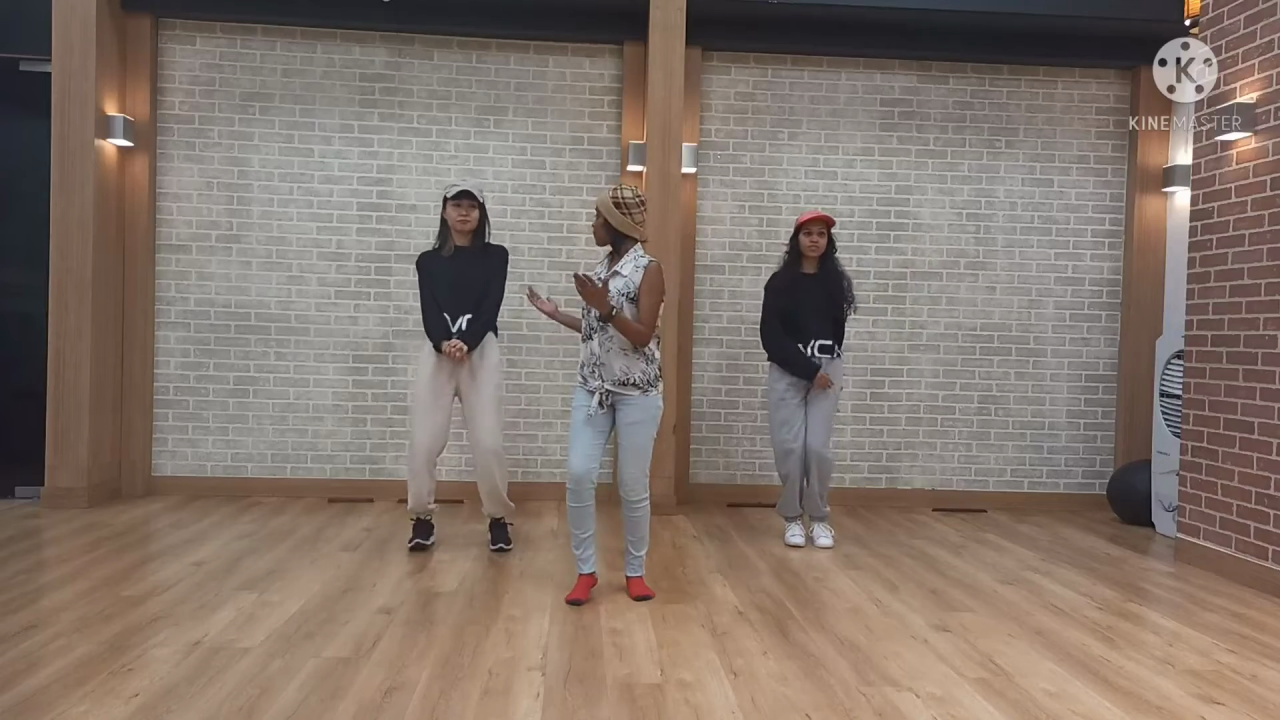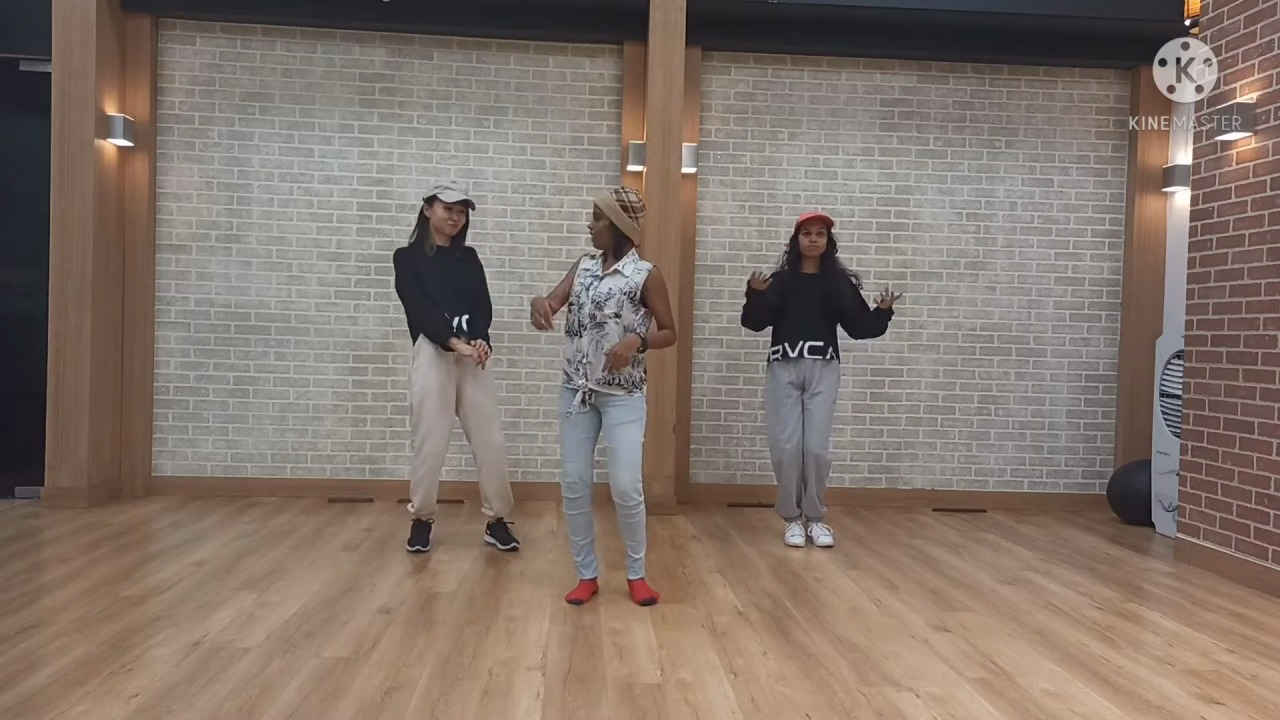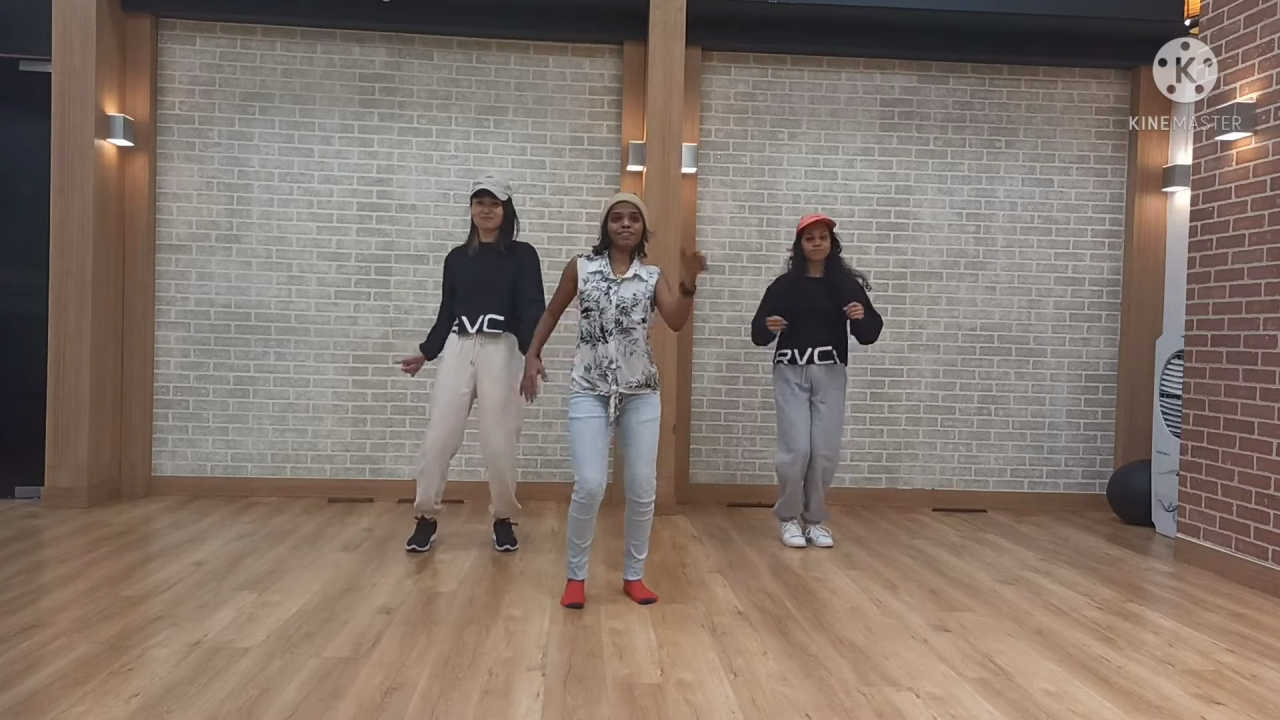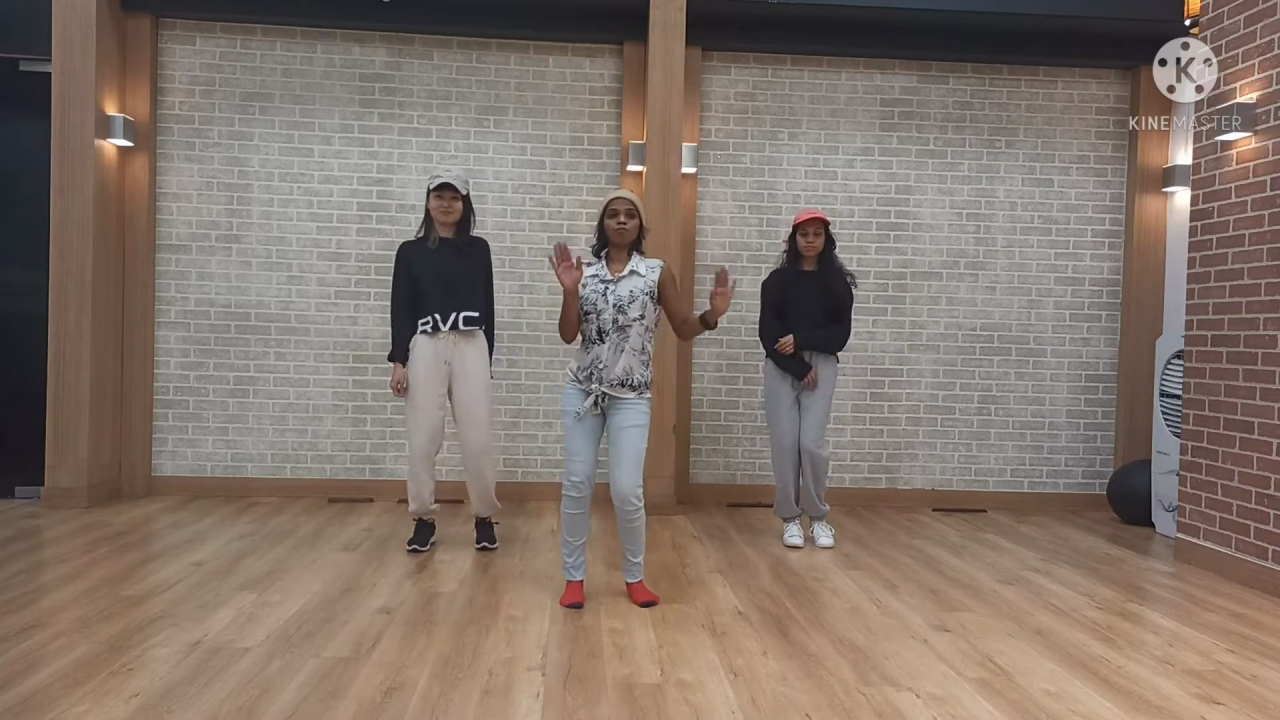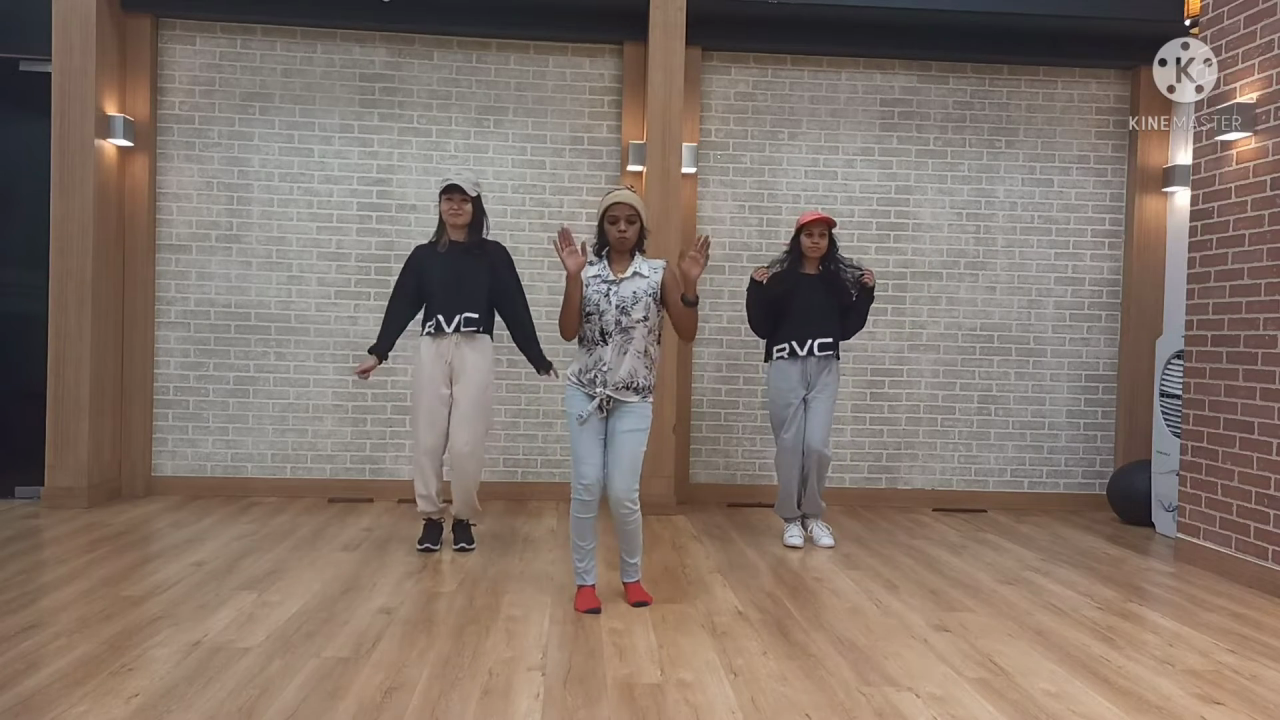
dt=1s
person 1, frame 1
left shoulder: (648, 269)
right shoulder: (602, 268)
left elbow: (641, 336)
left wrist: (604, 308)
right wrist: (555, 314)
left hip: (637, 392)
right hip: (592, 388)
left knee: (633, 486)
right knee: (579, 474)
left ankle: (635, 572)
right ankle: (586, 571)
person 1, frame 2
left shoulder: (645, 275)
right shoulder: (584, 266)
left elbow: (669, 332)
right elbow: (552, 304)
left wrist: (636, 342)
right wrist: (539, 305)
left hip: (623, 393)
right hip: (576, 389)
left knee: (625, 486)
right knee: (574, 483)
left ankle: (636, 574)
right ankle: (586, 575)
person 1, frame 3
left shoulder: (654, 277)
right shoulder: (580, 268)
left elbow: (677, 322)
right elbow: (550, 314)
left wrist: (688, 283)
right wrist: (533, 356)
left hip: (641, 394)
right hip: (589, 392)
left knee: (643, 489)
right knee: (590, 486)
left ankle: (634, 576)
right ankle: (576, 575)
person 1, frame 4
left shoulder: (657, 273)
right shoulder: (583, 270)
left elbow: (683, 330)
right elbow: (568, 335)
left wrist: (713, 314)
right wrist: (570, 290)
left hip: (631, 395)
right hip: (582, 390)
left knee: (627, 491)
right knee: (577, 483)
left ankle: (635, 577)
right ankle: (574, 577)
person 1, frame 5
left shoulder: (660, 273)
right shoulder: (587, 271)
left elbow: (687, 333)
right elbow: (567, 332)
left wrist: (690, 283)
right wrist: (572, 275)
left hip: (634, 398)
right hip: (585, 392)
left knee: (622, 493)
right knee: (586, 486)
left ankle: (632, 576)
right ankle: (585, 580)
person 2, frame 1
left shoulder: (495, 256)
right shoulder: (429, 261)
left elbow: (491, 307)
right elbow: (429, 310)
left wrist: (465, 343)
right wrist: (444, 344)
left hip: (481, 350)
right hip: (436, 351)
left knee: (488, 441)
right knee: (424, 441)
left ankle: (497, 519)
right ankle: (423, 519)
person 2, frame 2
left shoulder: (469, 258)
right shoulder: (408, 258)
left elbow: (482, 306)
right elbow: (420, 308)
left wrist: (480, 340)
right wrist: (455, 343)
left hip: (471, 355)
right hip: (432, 353)
left knee: (490, 441)
right knee: (430, 442)
left ankle: (497, 521)
right ankle: (422, 519)
person 2, frame 3
left shoulder: (522, 255)
right shoulder: (457, 258)
left elbow: (531, 305)
right elbow: (447, 311)
left wrist: (531, 348)
right wrist: (426, 351)
left hip: (502, 351)
right hip: (457, 349)
left knee: (499, 442)
right knee: (439, 437)
left ankle: (503, 519)
right ankle: (426, 518)
person 2, frame 4
left shoulder: (478, 249)
right shoulder: (410, 252)
left elbow: (486, 306)
right elbow: (401, 309)
left wrist: (488, 358)
right wrist: (398, 361)
left hip: (470, 348)
right hip: (426, 348)
left knee: (477, 439)
right knee: (423, 440)
left ankle: (484, 518)
right ankle: (424, 520)
person 2, frame 5
left shoulder: (493, 254)
right shoulder: (423, 255)
left elbow: (514, 306)
right elbow: (401, 305)
left wrist: (538, 358)
right wrist: (377, 352)
left hip: (475, 351)
right hip: (431, 350)
left knee: (466, 444)
right knee: (428, 441)
left ankle: (463, 519)
right ankle: (432, 518)
person 3, frame 1
left shoulder: (835, 282)
right shoulder: (780, 282)
left elbow: (837, 331)
right elbow: (771, 335)
left wrist: (826, 368)
right wrist: (808, 369)
left hip: (826, 369)
right hip: (786, 371)
left knee: (817, 447)
right knee: (788, 447)
left ankle: (819, 518)
right ankle: (792, 518)
person 3, frame 2
left shoulder: (840, 282)
right shoulder: (780, 281)
left elbow: (858, 326)
right elbow: (754, 322)
left wrist: (883, 312)
right wrist: (754, 295)
left hip: (823, 369)
right hip: (783, 368)
left knee: (815, 447)
right knee: (784, 446)
left ankle: (815, 518)
right ankle: (792, 518)
person 3, frame 3
left shoulder: (847, 284)
right shoulder: (785, 285)
left elbow: (869, 333)
right elbow: (759, 330)
left wrist: (862, 317)
right wrist: (768, 327)
left hip: (831, 373)
right hip: (791, 373)
left knee: (825, 452)
right knee: (796, 450)
left ankle: (814, 519)
right ankle: (788, 518)
person 3, frame 4
left shoulder: (837, 281)
right shoulder: (778, 279)
left elbow: (841, 331)
right elbow: (768, 328)
left wrist: (801, 340)
right wrist: (797, 367)
left hip: (821, 366)
right hip: (782, 368)
left knee: (812, 444)
right knee: (784, 443)
left ankle: (819, 517)
right ankle: (790, 518)
person 3, frame 5
left shoulder: (837, 283)
right shoulder: (779, 280)
left elbow: (846, 329)
right elbow: (762, 328)
left wrist: (865, 294)
right wrist: (756, 290)
left hip: (825, 368)
right hip: (786, 366)
left knee: (817, 444)
right knee: (790, 444)
left ankle: (813, 515)
right ankle: (791, 518)
